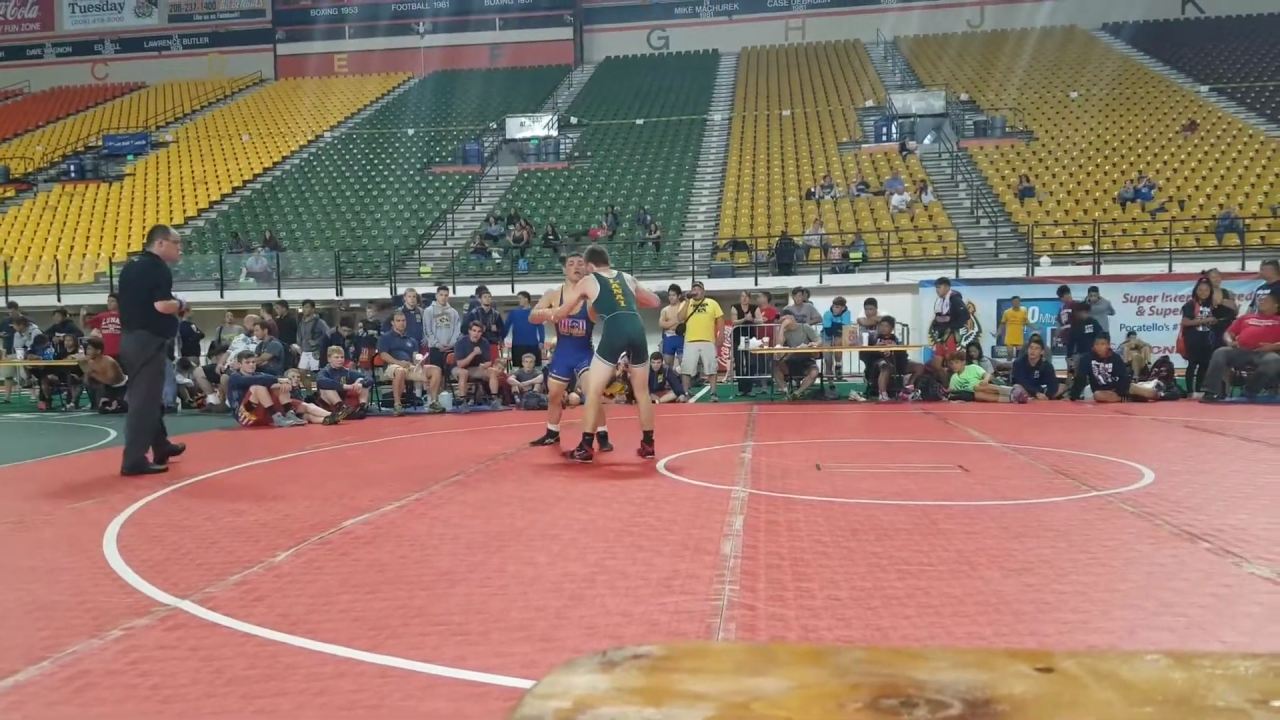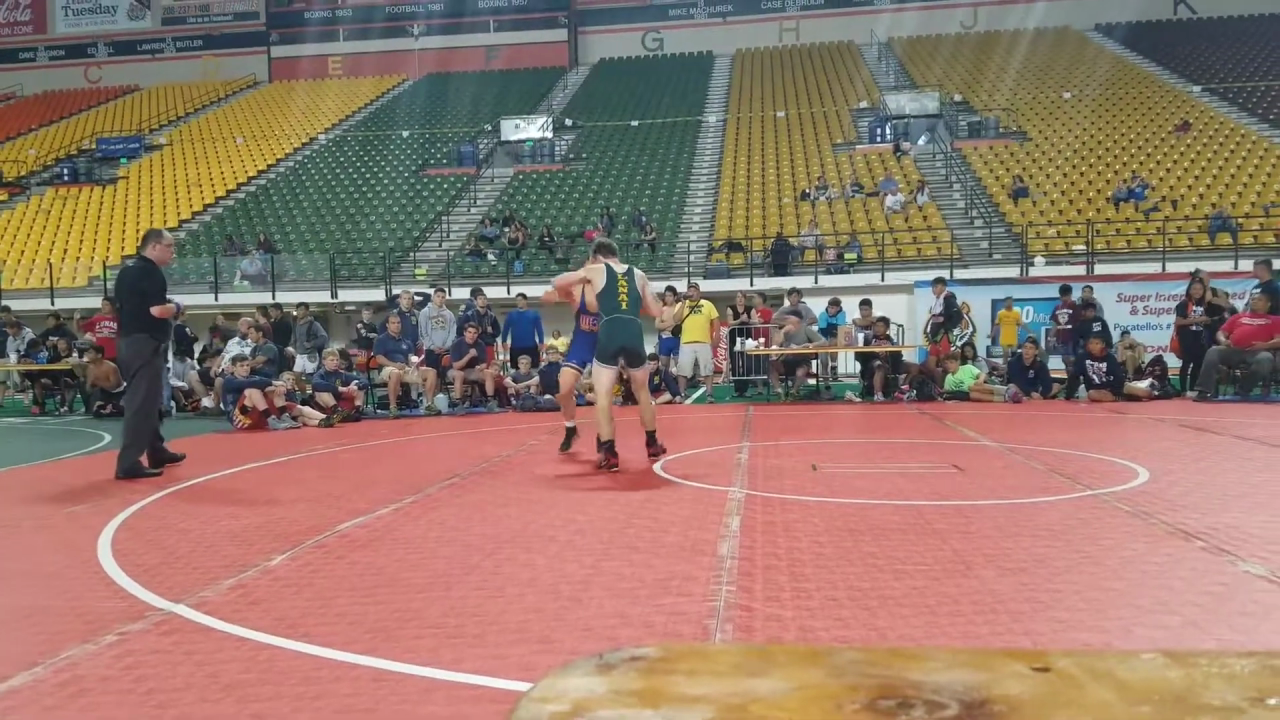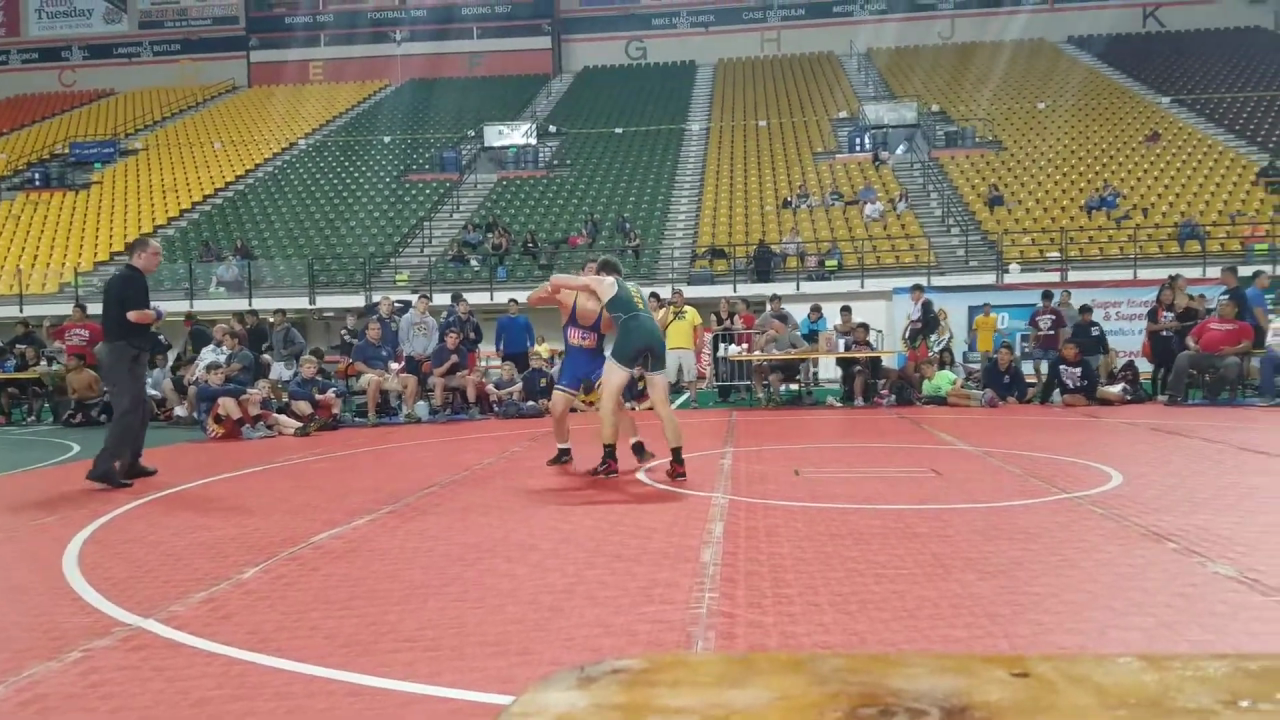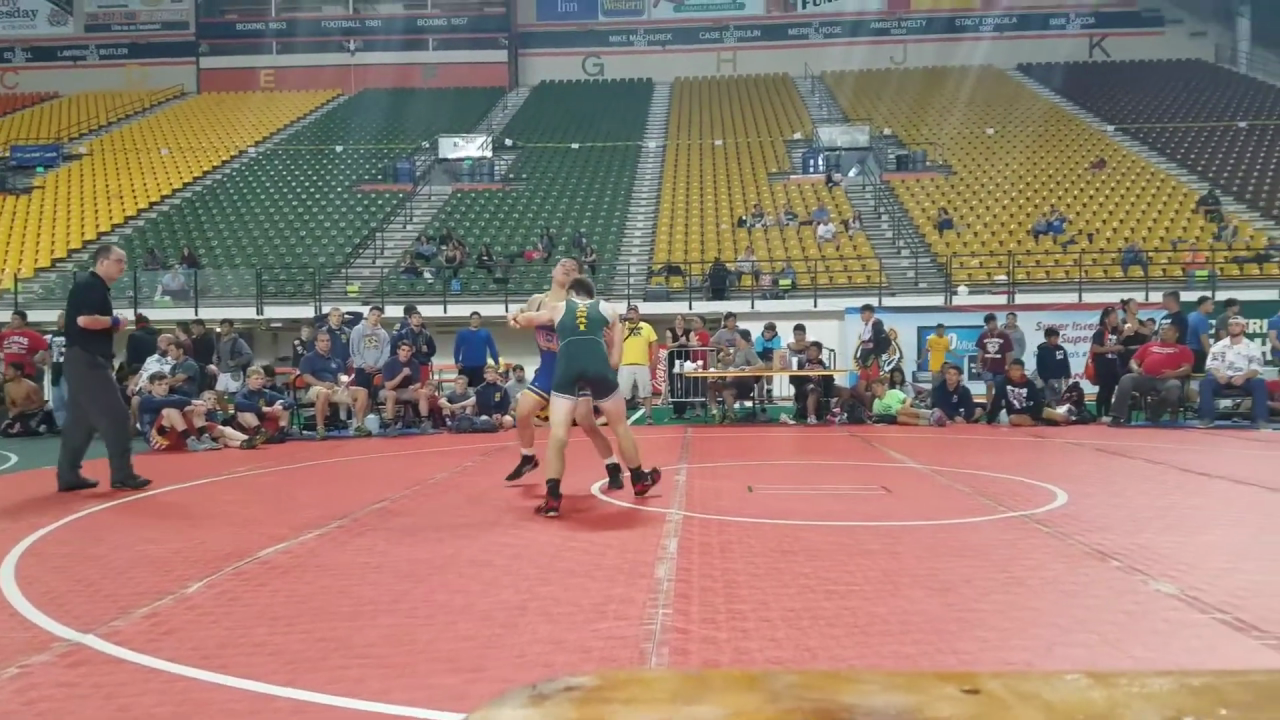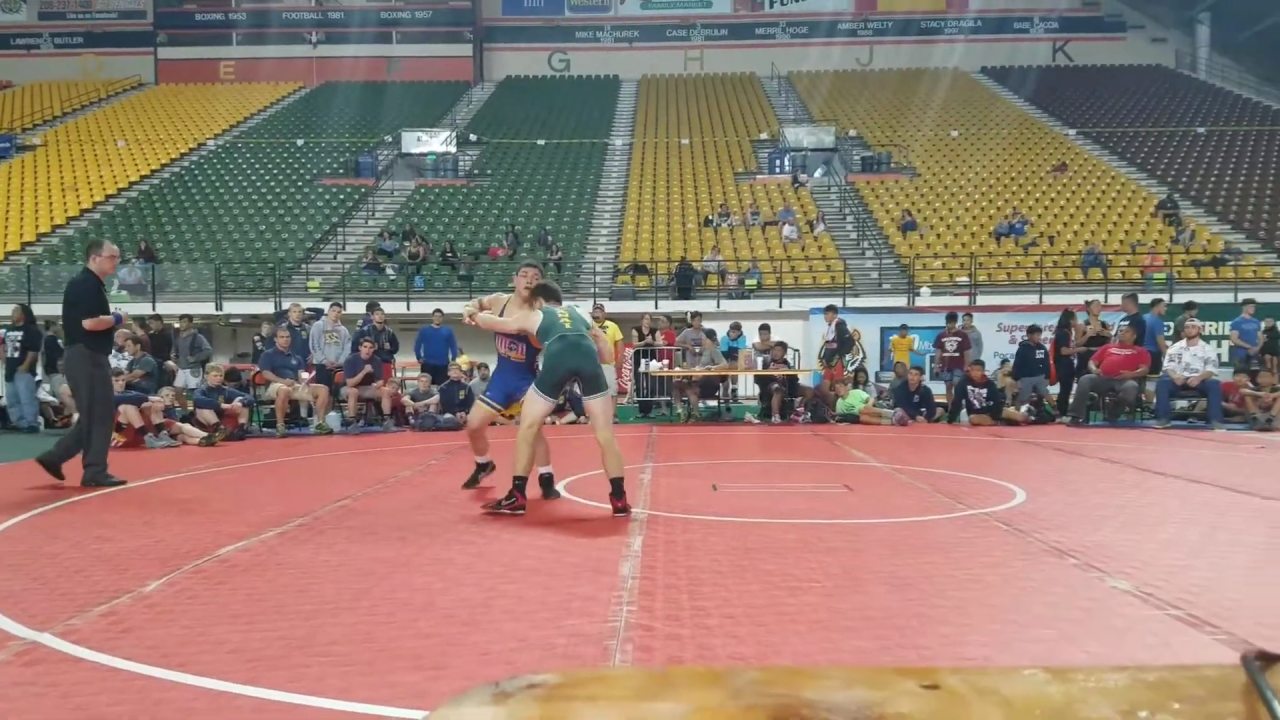
dt=0.4s
person 1, frame 1
left shoulder: (130, 267)
right shoulder: (158, 269)
right elbow: (162, 305)
left wrist: (173, 306)
right wrist: (180, 304)
left hip: (130, 338)
right hip: (149, 340)
left knee: (147, 396)
right knee: (146, 399)
left ankle: (161, 445)
right ankle: (134, 459)
person 1, frame 2
left shoulder: (126, 272)
right shoulder: (151, 273)
right elbow: (158, 309)
left wrist: (168, 307)
right wrist: (176, 307)
left hip: (128, 341)
right hip: (145, 344)
left knee: (149, 400)
right knee: (143, 403)
left ankle: (156, 451)
right ankle: (128, 463)
person 1, frame 3
left shoulder: (118, 279)
right shoulder: (133, 279)
right elbow: (135, 314)
left wrist: (150, 316)
right wrist: (157, 314)
left hip: (117, 351)
right hip: (127, 353)
left knee: (136, 410)
right knee: (130, 411)
left ankle: (129, 463)
right ankle: (103, 467)
person 1, frame 4
left shoulder: (98, 288)
right shoulder: (89, 286)
right elbow: (84, 320)
left wrist: (114, 325)
right wrist: (115, 322)
left hip: (86, 360)
right hip: (86, 361)
left knee: (79, 420)
right knee: (114, 416)
left ankle: (68, 475)
right ankle: (122, 474)
person 1, frame 5
left shoulder: (90, 284)
right shoulder: (84, 284)
right elbow: (89, 322)
left wrist: (111, 322)
right wrist: (117, 319)
left hip: (89, 358)
right hip: (86, 358)
left knee: (91, 415)
right knee: (99, 416)
left ankle: (54, 457)
right ankle: (95, 472)
person 2, frame 1
left shoulder: (587, 282)
right shoulder: (628, 278)
left elbow: (561, 314)
right elbow: (655, 302)
left wrist: (553, 312)
left hip: (614, 332)
right hip: (637, 330)
left knee: (593, 390)
right knee: (641, 391)
left ankle: (586, 446)
right ankle: (647, 444)
person 2, frame 2
left shoulder: (595, 271)
right shoulder: (638, 274)
left elbow: (559, 284)
right elbow: (656, 312)
left wrist: (566, 291)
left hip: (610, 335)
right hip: (634, 334)
left knee: (603, 397)
right knee: (643, 391)
left ankle: (609, 454)
right ankle: (653, 444)
person 2, frame 3
left shoulder: (601, 282)
right shoulder: (636, 289)
left elbow: (556, 280)
left wrist: (555, 293)
left hip: (630, 336)
right hip: (655, 335)
left knee: (608, 398)
right knee: (663, 405)
left ankle: (609, 459)
right ankle: (678, 465)
person 2, frame 4
left shoulder: (560, 308)
right shoulder: (607, 308)
left elbow: (524, 319)
right elbow: (615, 358)
left wrist: (518, 319)
left hip: (568, 364)
right hip: (598, 364)
left knee: (558, 434)
right knee: (619, 427)
left ankle: (553, 497)
right ankle: (640, 481)
person 2, frame 5
left shoulder: (533, 316)
right shoulder: (581, 314)
left elbow: (488, 322)
right elbow: (606, 355)
left wrist: (475, 316)
left hip: (557, 360)
right hip: (588, 358)
left knee: (527, 428)
right knee: (605, 434)
left ankle: (517, 496)
right ankle: (619, 499)
person 3, frame 1
right shoulder: (552, 295)
right elbow: (533, 317)
right wrist: (550, 312)
left hip: (585, 353)
right hip: (563, 353)
right knee: (554, 395)
left ankle: (602, 436)
right ankle: (552, 434)
person 3, frame 2
right shoulder: (575, 289)
right elbow: (546, 298)
right wrist: (559, 292)
right hip: (578, 346)
right knee: (565, 391)
right ankle: (570, 431)
person 3, frame 3
right shoulder: (566, 296)
right elbow: (531, 300)
right wrist: (547, 291)
left hip: (597, 363)
right hip: (571, 363)
right knee: (558, 413)
right ankle: (564, 452)
person 3, frame 4
right shoulder: (536, 302)
right wrist: (515, 318)
right hip: (546, 371)
left knee: (587, 424)
right knee: (522, 414)
left ankle: (614, 470)
right ankle: (527, 460)
person 3, frame 5
right shoulder: (499, 301)
right elbow: (478, 303)
right wrist: (471, 309)
left hip: (527, 378)
right hip: (501, 376)
right knee: (473, 426)
left ankle: (546, 480)
right ankle: (484, 464)
